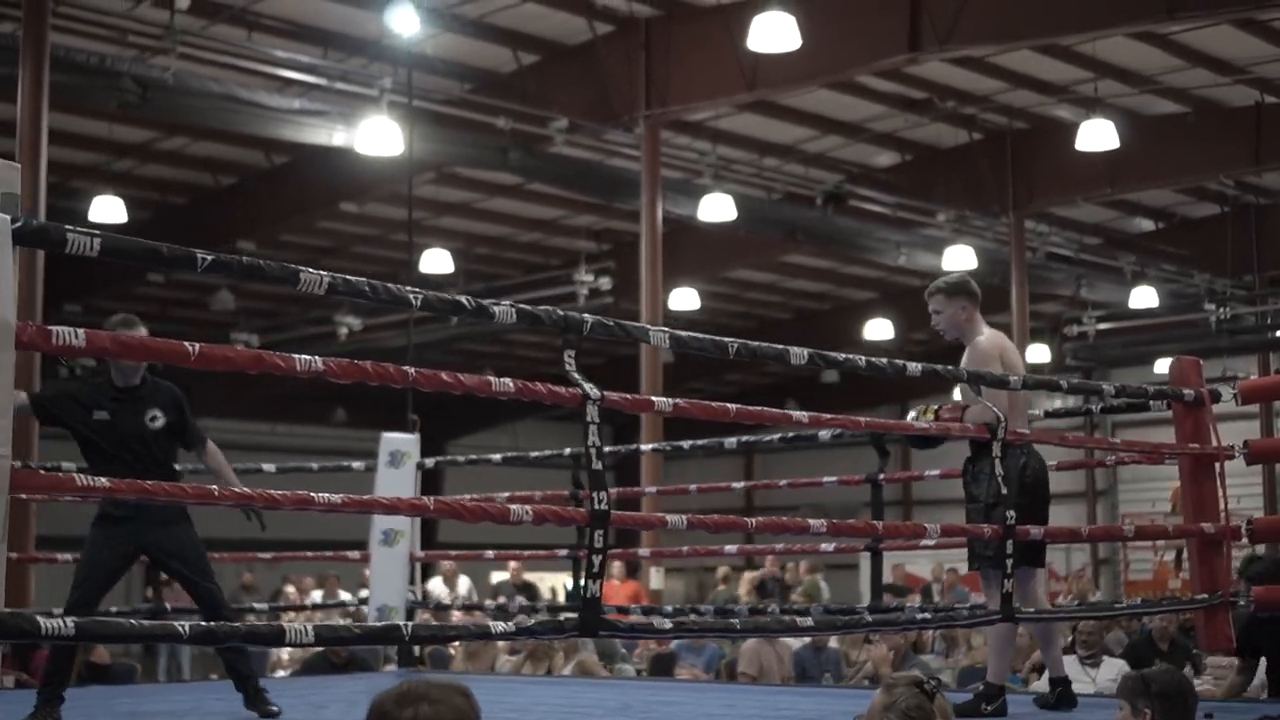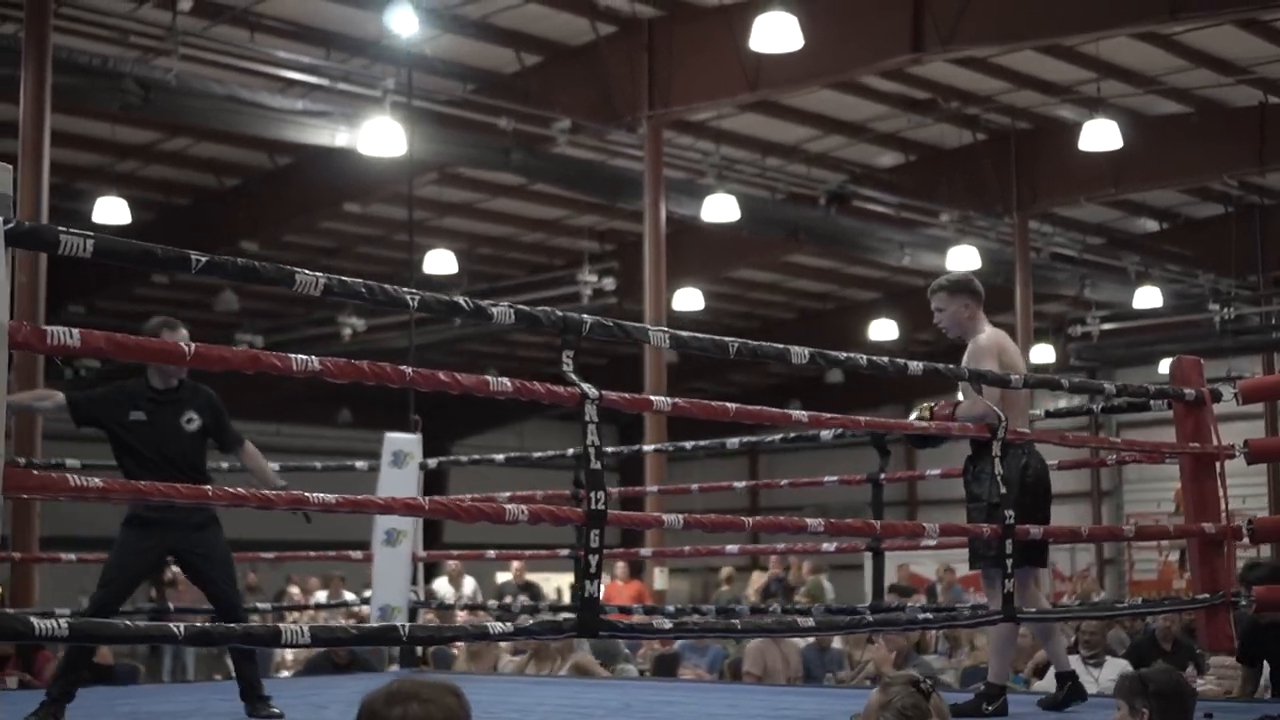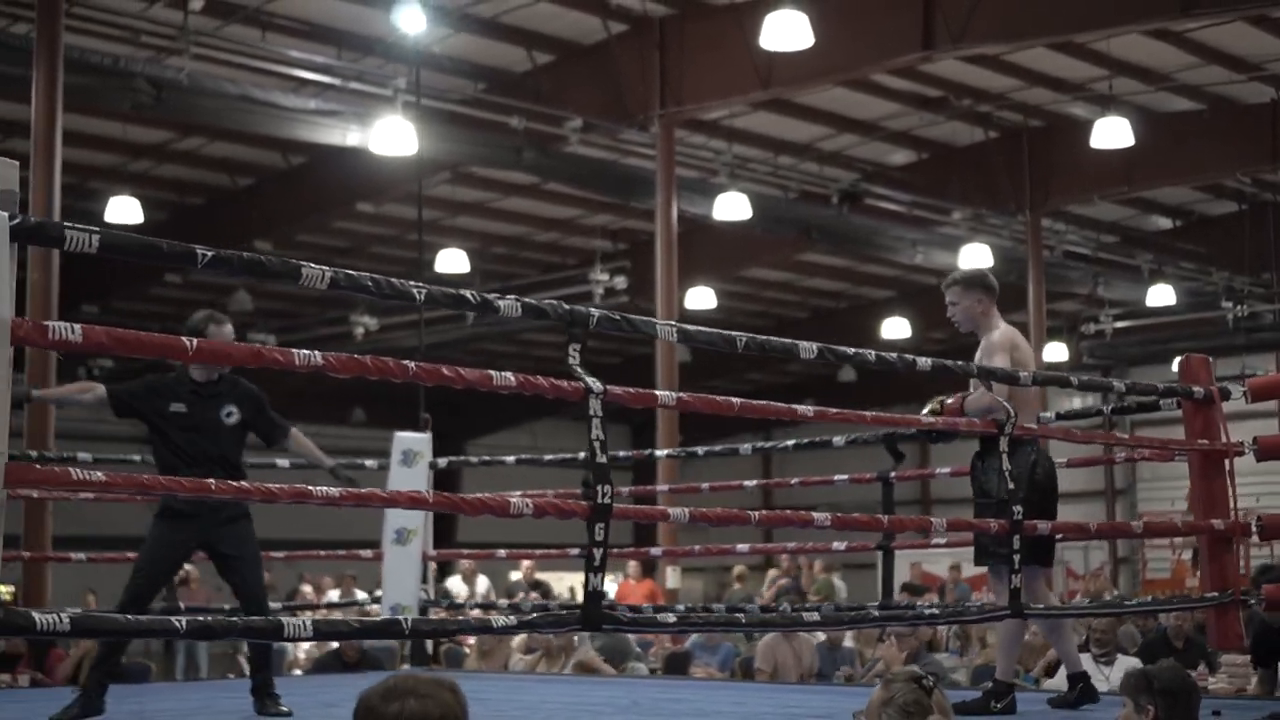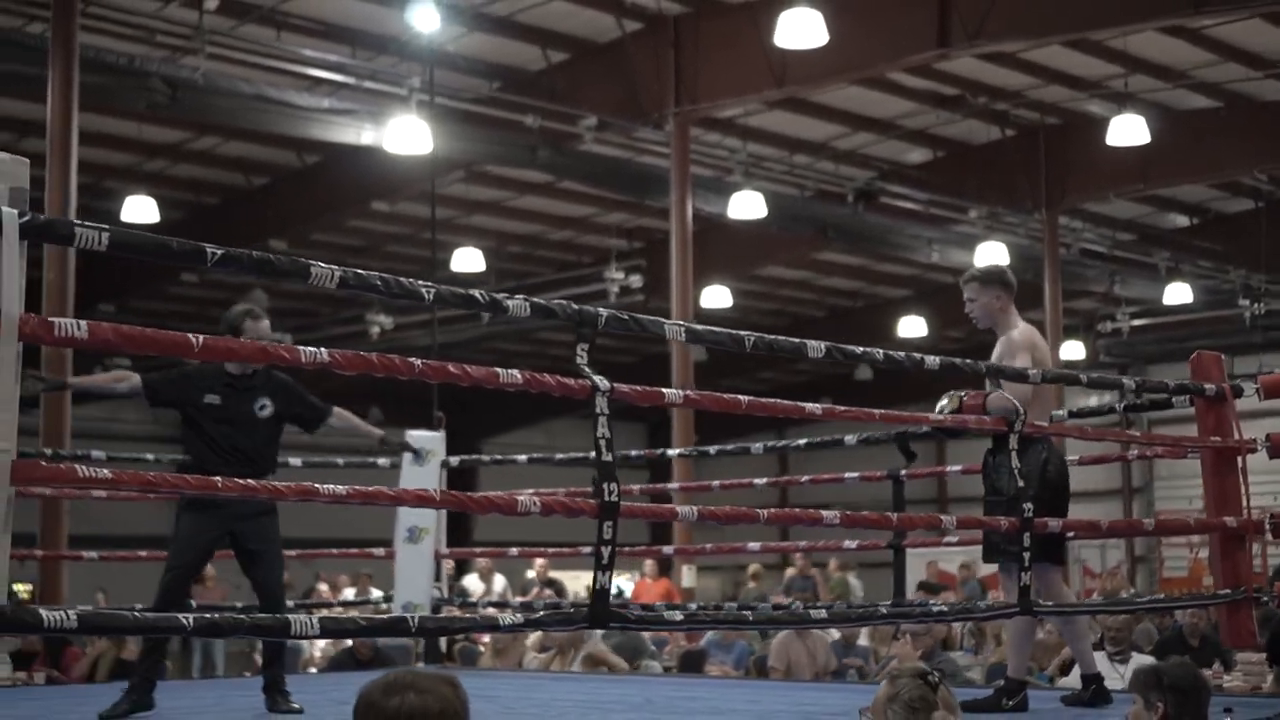
dt=0.1s
person 1, frame 1
left shoulder: (983, 347)
right shoulder: (996, 344)
left elbow: (992, 412)
left wrist: (941, 417)
right wrist: (949, 414)
left hip: (1002, 467)
right hip: (1019, 465)
left knee: (997, 581)
right knee: (1024, 581)
right ankle: (1059, 681)
person 1, frame 2
left shoulder: (983, 344)
right shoulder: (998, 343)
left elbow: (986, 408)
left wrist: (938, 414)
right wrist: (948, 413)
left hip: (1002, 467)
right hip: (1020, 464)
left knee: (999, 580)
right knee: (1021, 581)
right ankle: (1066, 677)
person 1, frame 3
left shoulder: (997, 340)
right shoulder: (1010, 341)
left elbow: (995, 401)
left wrist: (947, 409)
right wrist: (959, 408)
left hip: (1010, 464)
right hip: (1026, 463)
left knee: (1006, 578)
right knee: (1032, 580)
left ankle: (1001, 692)
right ankle: (1078, 680)
person 1, frame 4
left shoulder: (1016, 339)
right shoulder: (1026, 339)
left elbow: (1017, 399)
left wrist: (965, 404)
right wrist: (976, 403)
left hip: (1021, 461)
right hip: (1038, 460)
left knee: (1016, 575)
right knee: (1047, 577)
left ankle: (1013, 689)
right ankle: (1092, 680)
person 2, frame 1
left shoulder: (167, 395)
right shoulder: (81, 397)
left elbow: (202, 446)
right elbow: (19, 401)
left wrist: (238, 492)
left hip: (167, 515)
right hip: (118, 519)
left knee: (212, 601)
right knee: (79, 608)
person 2, frame 2
left shoulder: (202, 399)
right shoulder: (120, 399)
left elbow: (239, 447)
right elbow: (53, 400)
left wrist: (278, 488)
left hip: (195, 519)
right hip: (146, 520)
left knee: (231, 605)
right knee: (101, 608)
person 2, frame 3
left shoulder: (242, 394)
right shoulder: (161, 392)
left elbow: (286, 435)
right elbow: (91, 393)
left wrist: (331, 467)
right wrist: (30, 395)
left hip: (228, 512)
right hip: (177, 511)
left knee: (256, 601)
right knee: (133, 600)
person 2, frame 4
left shoulder: (278, 386)
right shoulder: (195, 381)
left elbow: (330, 416)
right elbow: (128, 382)
left wrist: (383, 438)
right wrist: (67, 383)
left hip: (254, 506)
right hip: (203, 503)
left knee: (272, 598)
right knee: (170, 593)
